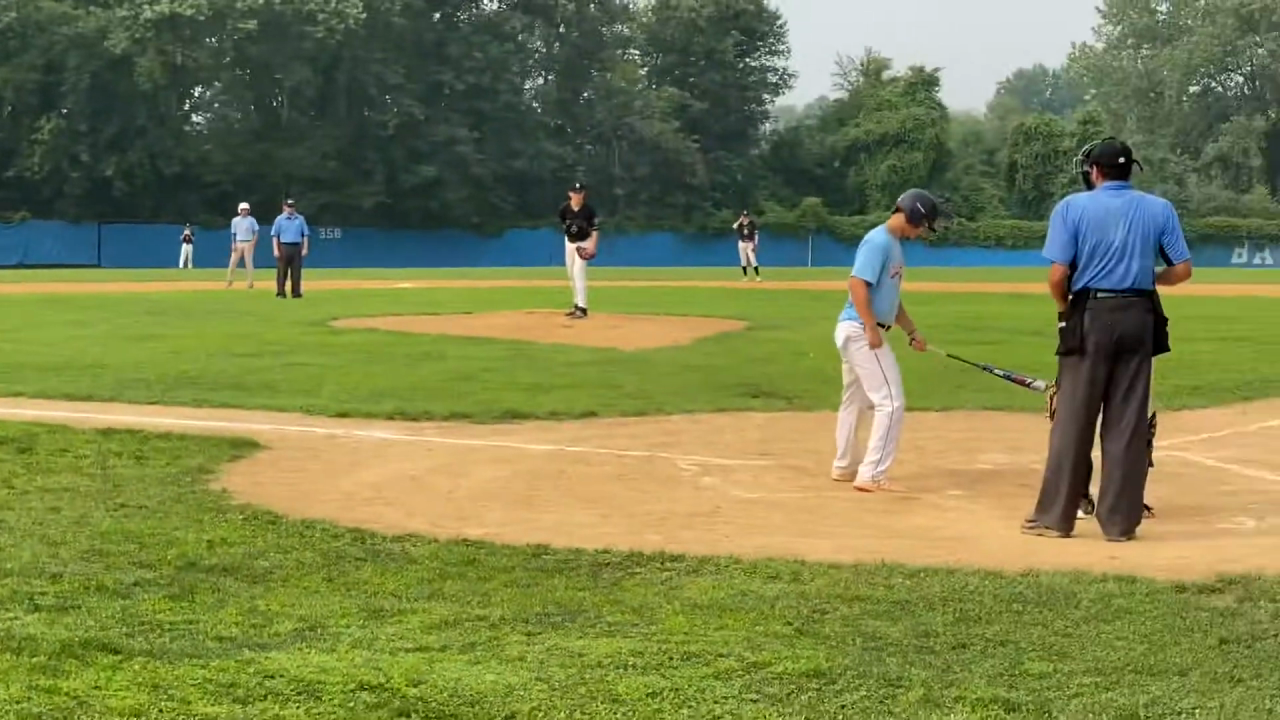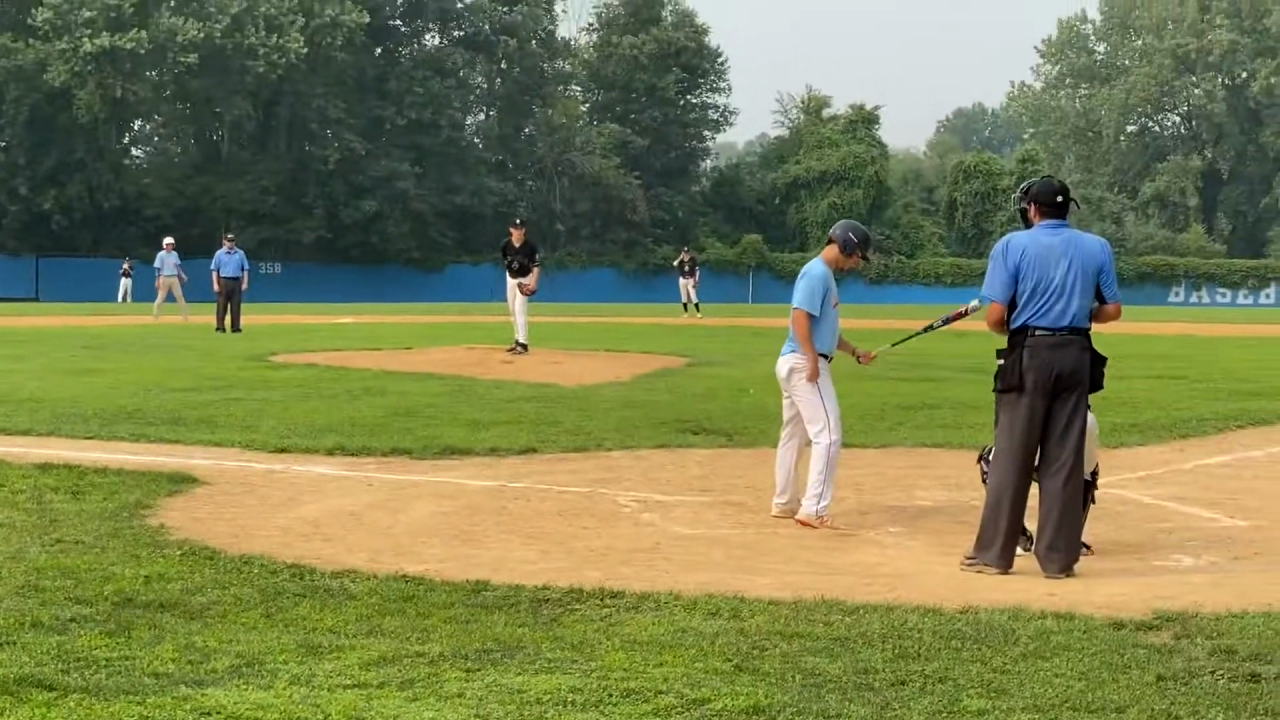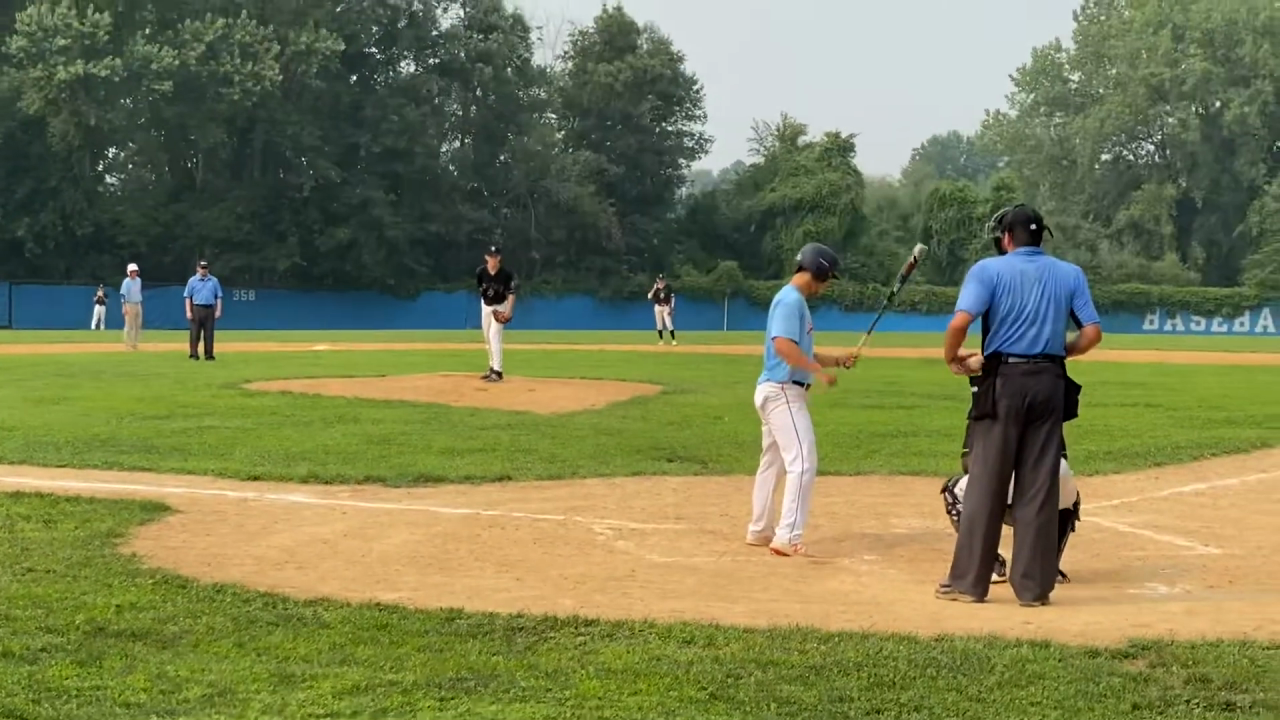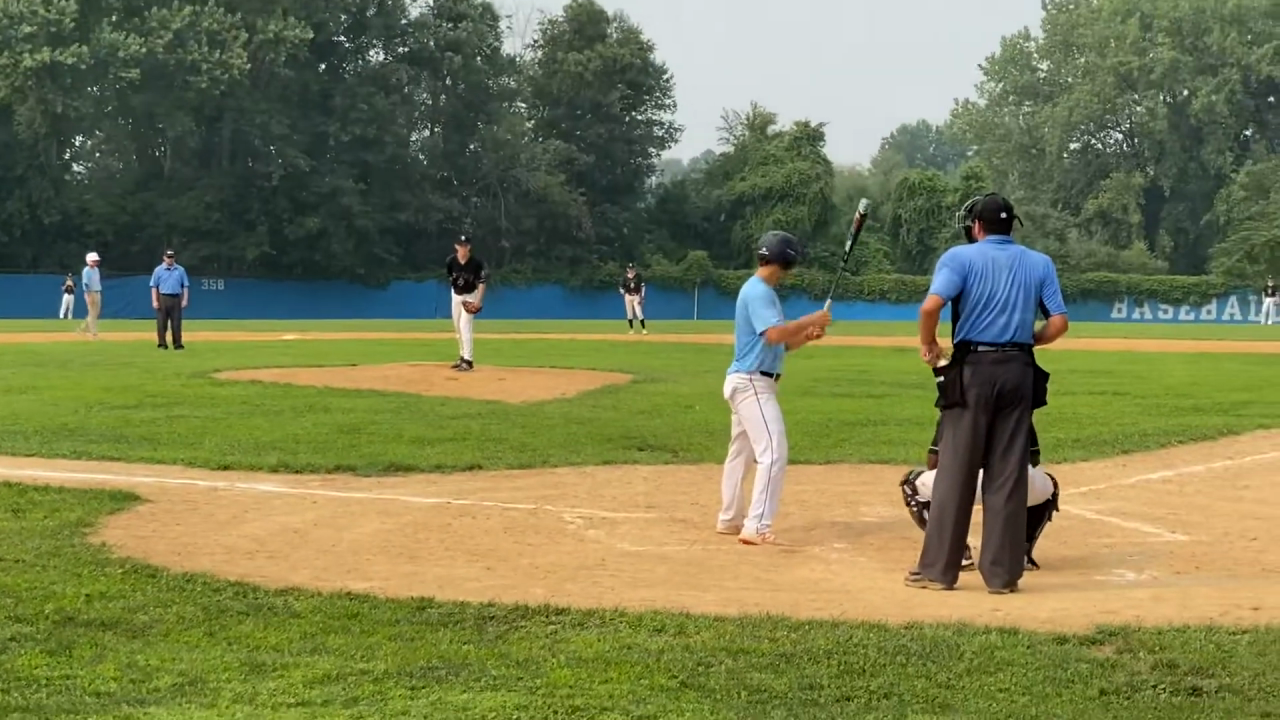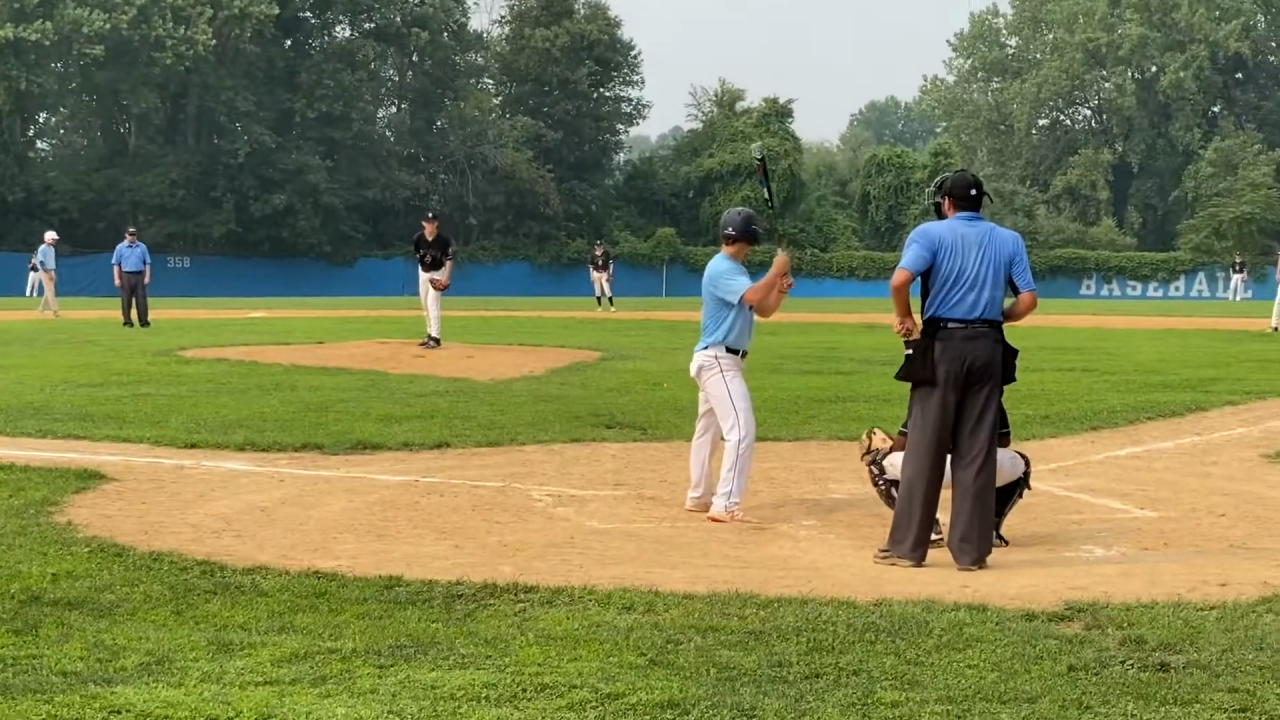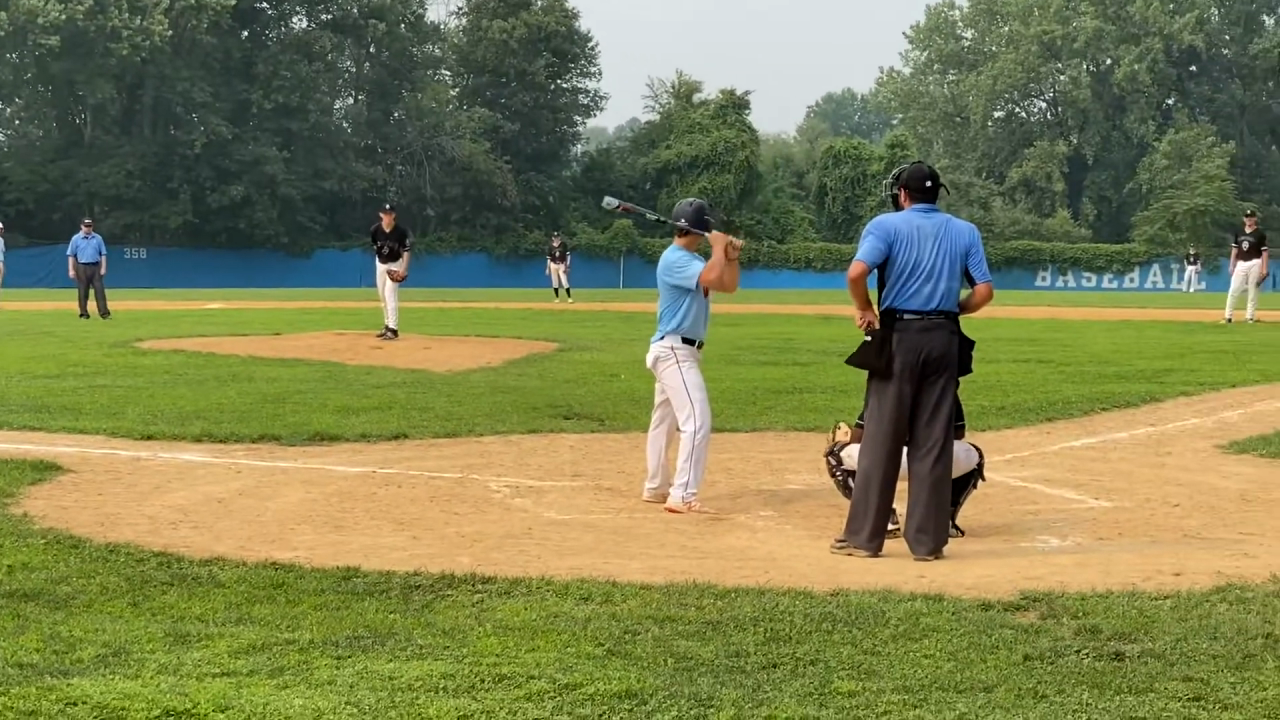
dt=0.3s
person 1, frame 1
left shoulder: (1072, 206)
right shoulder: (1161, 209)
left elbow: (1057, 276)
right elbow: (1183, 271)
left wrist: (1065, 306)
left hip: (1091, 316)
right hip: (1139, 317)
left knee: (1073, 420)
right knee: (1129, 423)
left ankle: (1054, 515)
right ankle: (1120, 519)
person 1, frame 2
left shoulder: (1012, 244)
right shoulder: (1098, 247)
left elbow: (995, 316)
right elbow: (1112, 311)
left wrist: (1012, 328)
left hip: (1029, 355)
right hip: (1075, 356)
left knee: (1012, 457)
right knee: (1065, 461)
left ankle: (994, 554)
right ankle: (1059, 558)
person 1, frame 3
left shoulder: (989, 269)
right shoulder: (1071, 274)
left elbow: (959, 323)
right elbow: (1092, 333)
left wrist: (951, 357)
left hip: (1003, 380)
right hip: (1049, 383)
left knee: (986, 482)
right knee: (1040, 486)
left ankle: (968, 581)
right ankle: (1033, 585)
person 1, frame 4
left shoulder: (960, 256)
right shoulder: (1040, 263)
left elbow: (931, 305)
right elbow: (1058, 323)
left wrist: (928, 343)
left hip: (972, 369)
right hip: (1018, 371)
left knee: (956, 469)
right knee: (1009, 474)
left ankle: (938, 569)
right ankle: (1002, 572)
person 1, frame 5
left shoulder: (930, 232)
right shoulder: (1010, 240)
left elbow: (899, 280)
right elbow: (1028, 300)
left wrist: (904, 316)
left hip: (941, 345)
right hip: (987, 347)
left knee: (925, 446)
right knee: (978, 450)
left ankle: (907, 546)
right ankle: (971, 550)
person 1, frame 6
left shoulder: (886, 224)
right shoulder: (966, 231)
left elbow: (857, 272)
right elbow: (984, 291)
left wrist: (865, 309)
left hip: (899, 336)
right hip: (944, 338)
left knee: (882, 437)
right knee: (934, 441)
left ankle: (864, 536)
right ankle: (928, 540)
person 2, frame 1
left shoulder: (894, 245)
right shoulder: (879, 241)
left elbow: (891, 298)
right elbow: (857, 284)
left wrist: (911, 331)
right wrist: (871, 328)
left hip: (855, 331)
right hip: (861, 332)
left knee: (854, 400)
right knee: (890, 402)
left ankle: (844, 466)
right ankle: (871, 474)
person 2, frame 2
left shoulder: (826, 274)
right shoulder: (817, 272)
right elbow: (799, 317)
left wrist: (855, 352)
right wrist: (812, 359)
left hip: (795, 364)
right hip: (804, 364)
left knee: (792, 435)
right knee: (828, 436)
left ankle: (784, 503)
right ankle: (814, 509)
person 2, frame 3
left shoulder: (797, 300)
right shoulder: (790, 299)
right elbow: (782, 345)
left wrist: (833, 360)
right wrist: (819, 370)
left hip: (776, 391)
right hip: (782, 392)
left knee: (772, 463)
right knee: (803, 463)
left ankle: (760, 530)
right ankle: (787, 538)
person 2, frame 4
left shoulder: (762, 291)
right shoulder: (758, 291)
left elbow: (782, 342)
right elbow: (776, 334)
left wrist: (807, 334)
right wrist: (811, 320)
left hip: (747, 381)
right hip: (752, 383)
left knee: (740, 452)
right knee: (773, 453)
left ankle: (729, 519)
right ankle: (756, 528)
person 2, frame 5
left shoulder: (736, 269)
right shoulder: (722, 268)
left elbow: (764, 309)
right elbow: (754, 296)
left wrist: (779, 288)
right wrist: (776, 268)
left hip: (717, 360)
right hip: (719, 360)
left knee: (708, 429)
right knee: (741, 431)
left ankle: (699, 497)
right ankle: (725, 506)
person 2, frame 6
left shoulder: (691, 259)
right shoulder: (675, 259)
left elbow: (728, 285)
right elbow: (711, 277)
left wrist: (732, 258)
right wrist: (719, 246)
left hip: (675, 350)
right hip: (675, 350)
left knee: (664, 420)
right knee: (697, 422)
left ankle: (656, 487)
right ankle: (682, 497)
